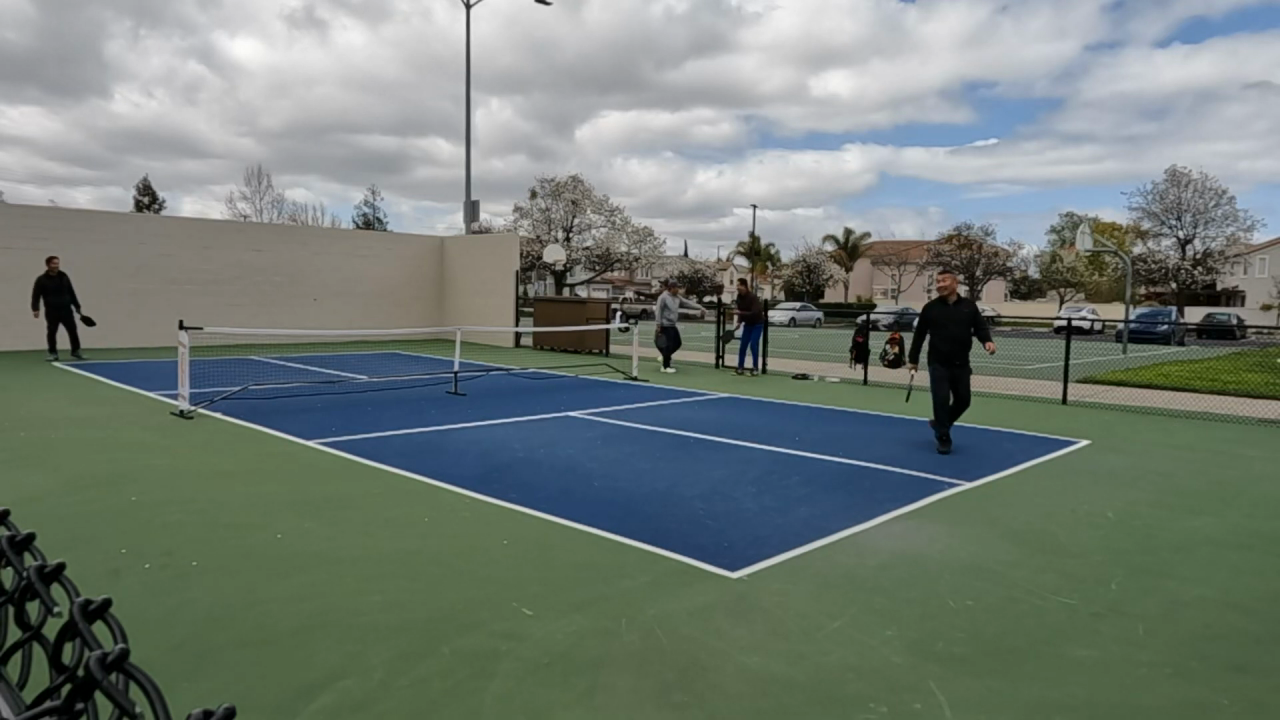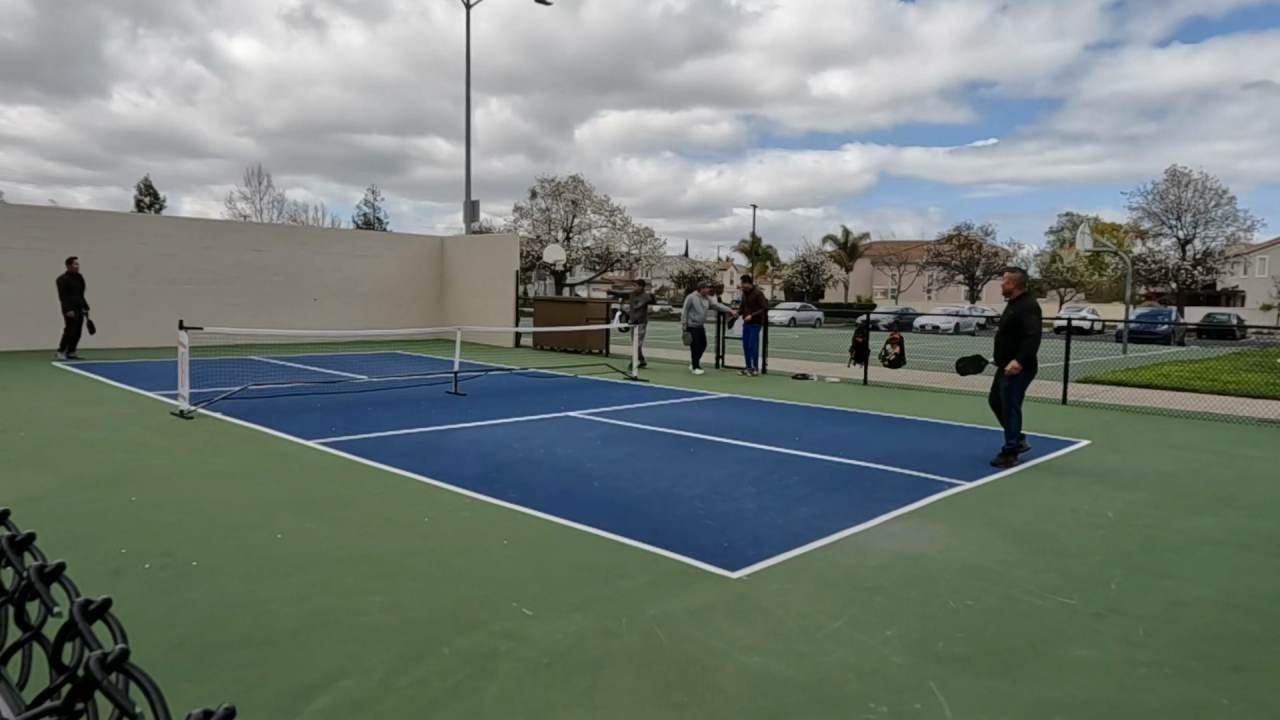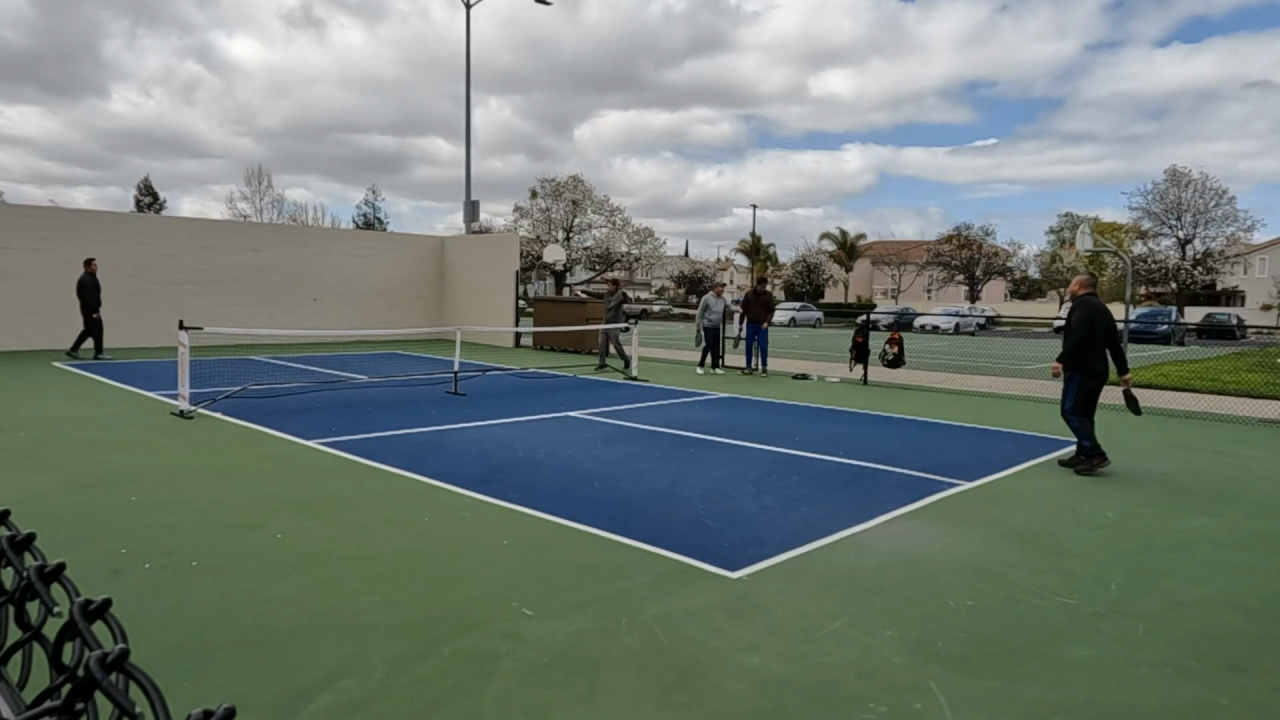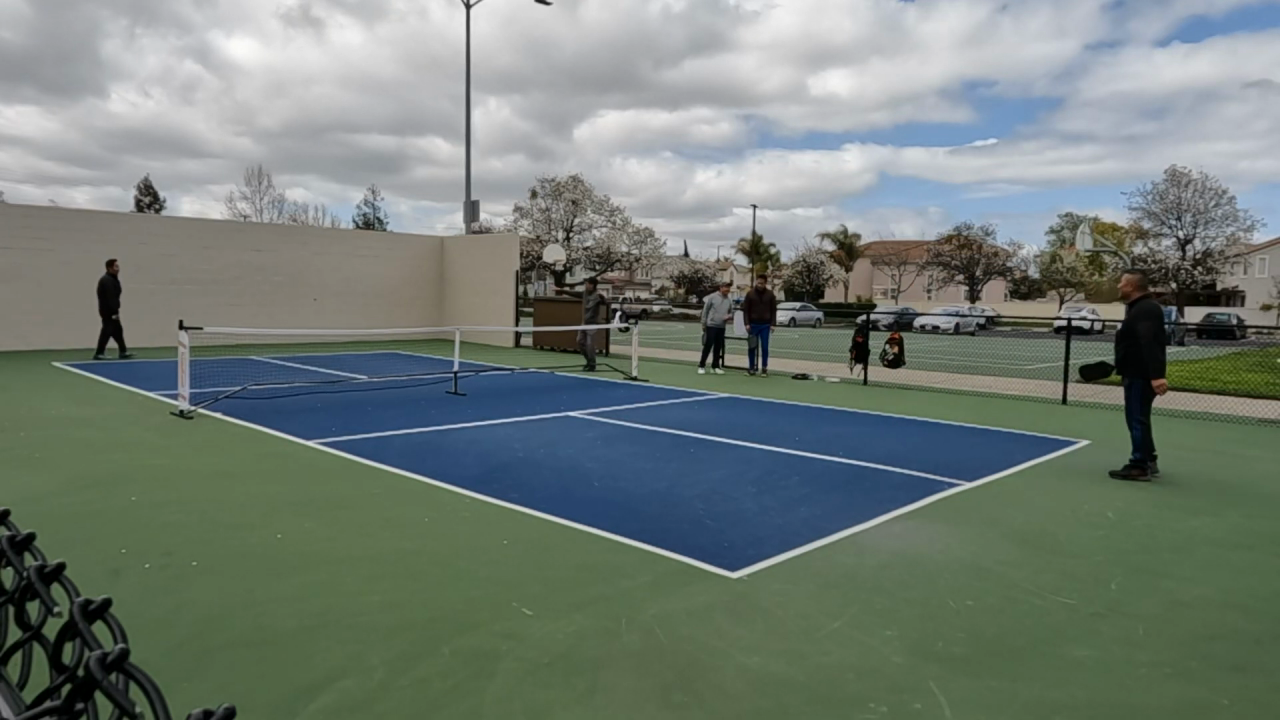
dt=0.7s
person 1, frame 1
left shoulder: (969, 306)
right shoulder: (931, 308)
left elbow: (980, 327)
right elbow: (919, 334)
left wrist: (987, 341)
right wrist: (913, 359)
left hip: (962, 364)
right hip: (939, 364)
left knee: (963, 401)
right knee: (941, 400)
left ankle: (939, 425)
right ankle: (943, 439)
person 1, frame 2
left shoulder: (1028, 306)
right shoulder: (1013, 303)
left elbow: (1033, 337)
left wrist: (1018, 360)
right wrist: (1001, 356)
left hip: (1018, 369)
right hip: (1005, 366)
left knee: (1009, 408)
right knee: (995, 401)
left ankle: (1010, 452)
right ankle: (1017, 441)
person 1, frame 3
left shoulder: (1082, 304)
right shoulder: (1103, 309)
left elbow: (1076, 337)
right elbow: (1115, 344)
left wrist: (1061, 360)
right wrist: (1123, 372)
left hip: (1080, 370)
right hip: (1097, 370)
left knee: (1070, 411)
right knee: (1084, 413)
left ankle: (1096, 454)
right ankle: (1084, 456)
person 1, frame 4
left shoulder: (1144, 310)
right shoulder: (1142, 307)
left elbow: (1151, 345)
left wrist: (1157, 375)
left hip: (1140, 376)
right hip: (1138, 373)
left knee: (1137, 419)
right knee: (1137, 418)
left ankle: (1139, 467)
right ankle: (1147, 460)
